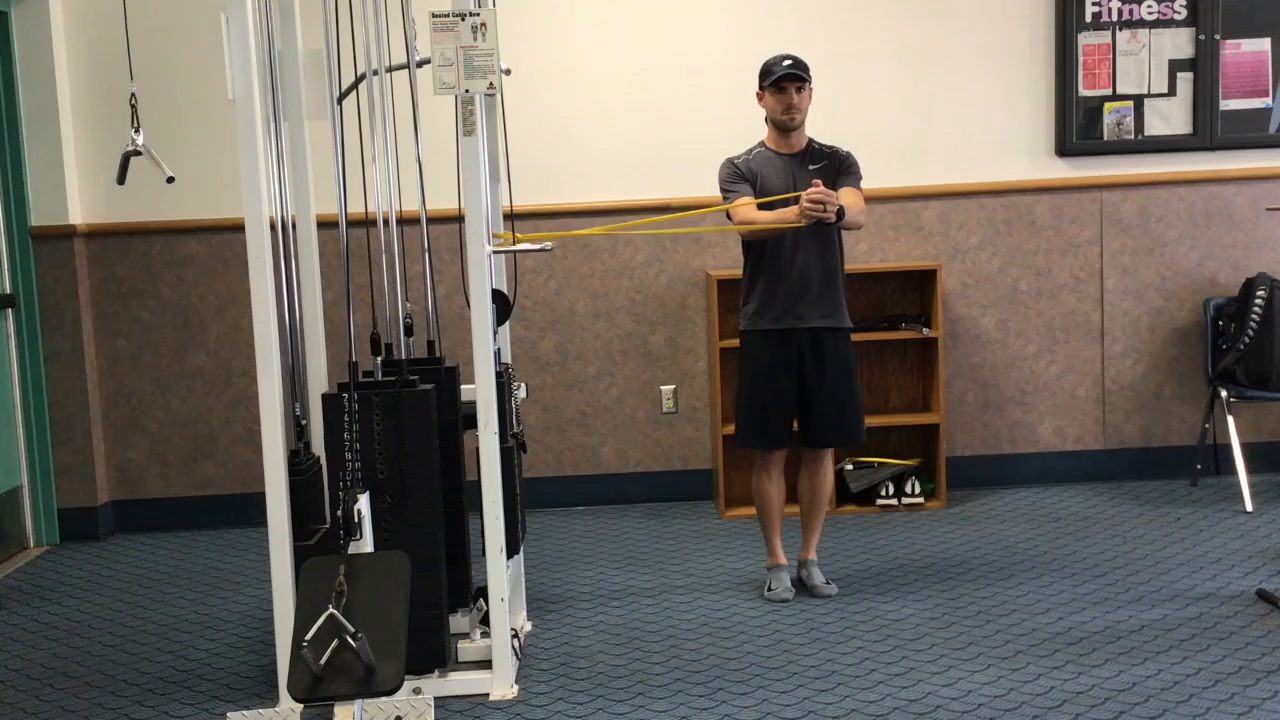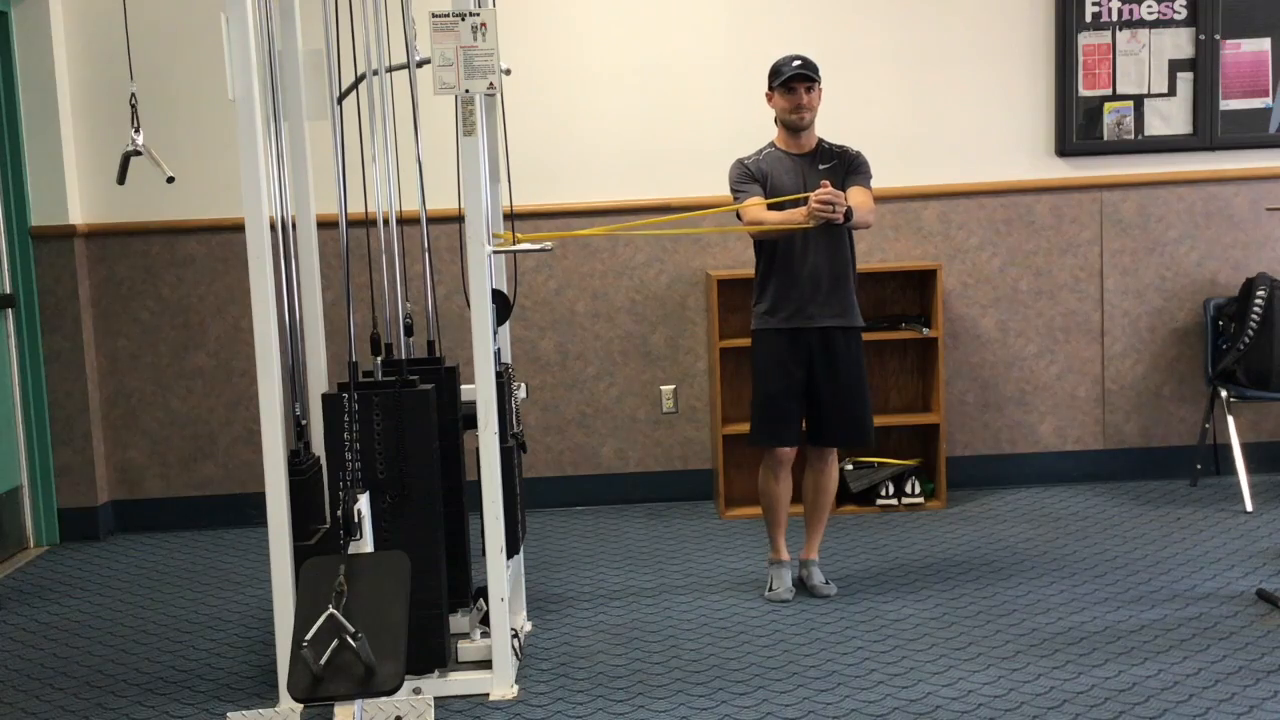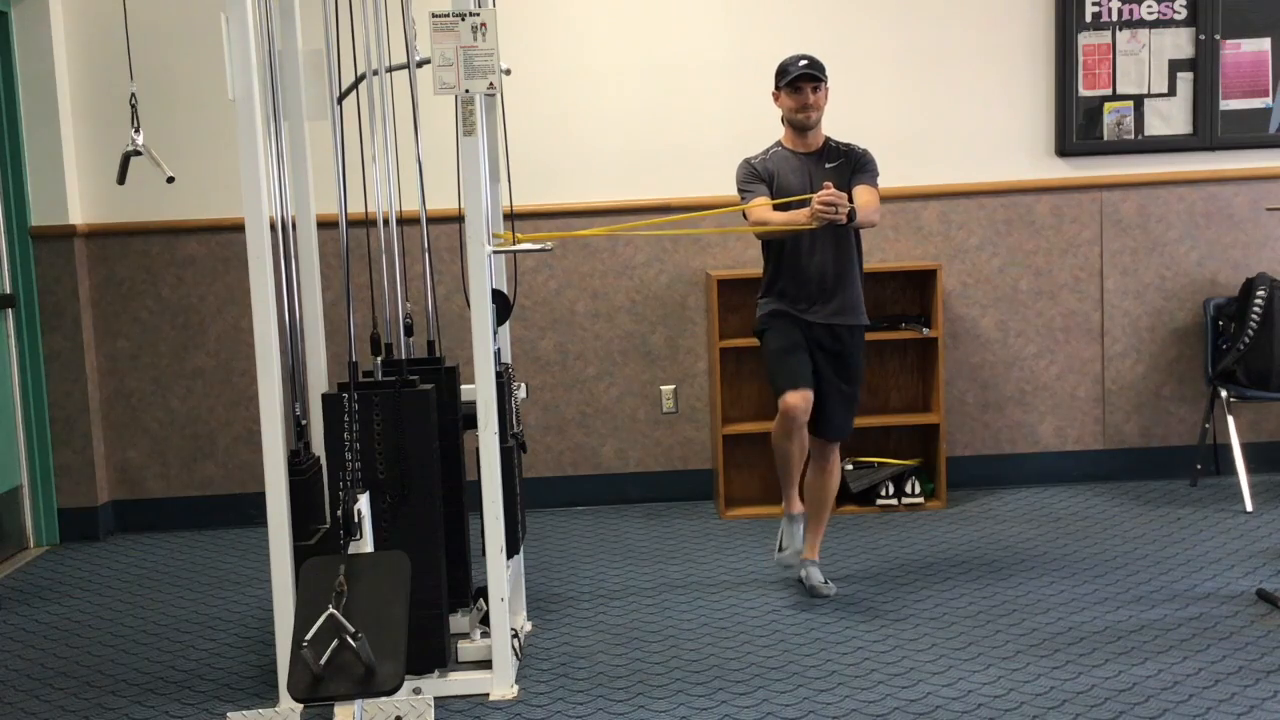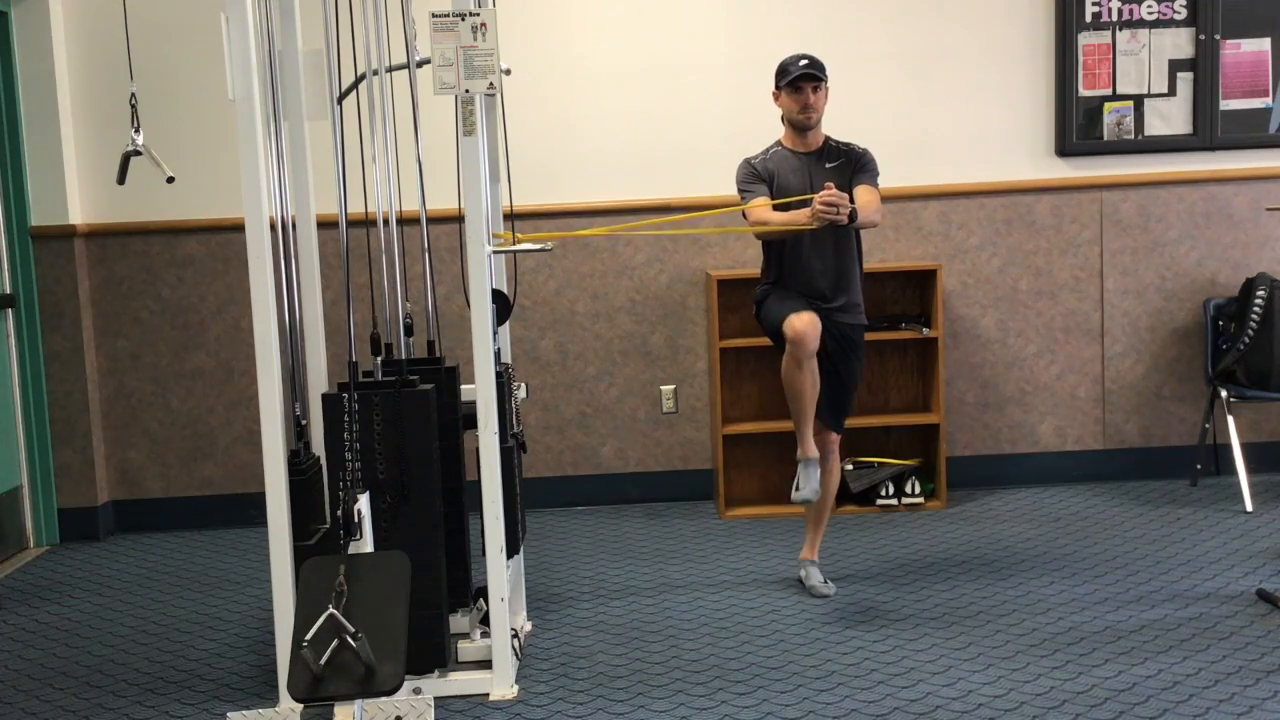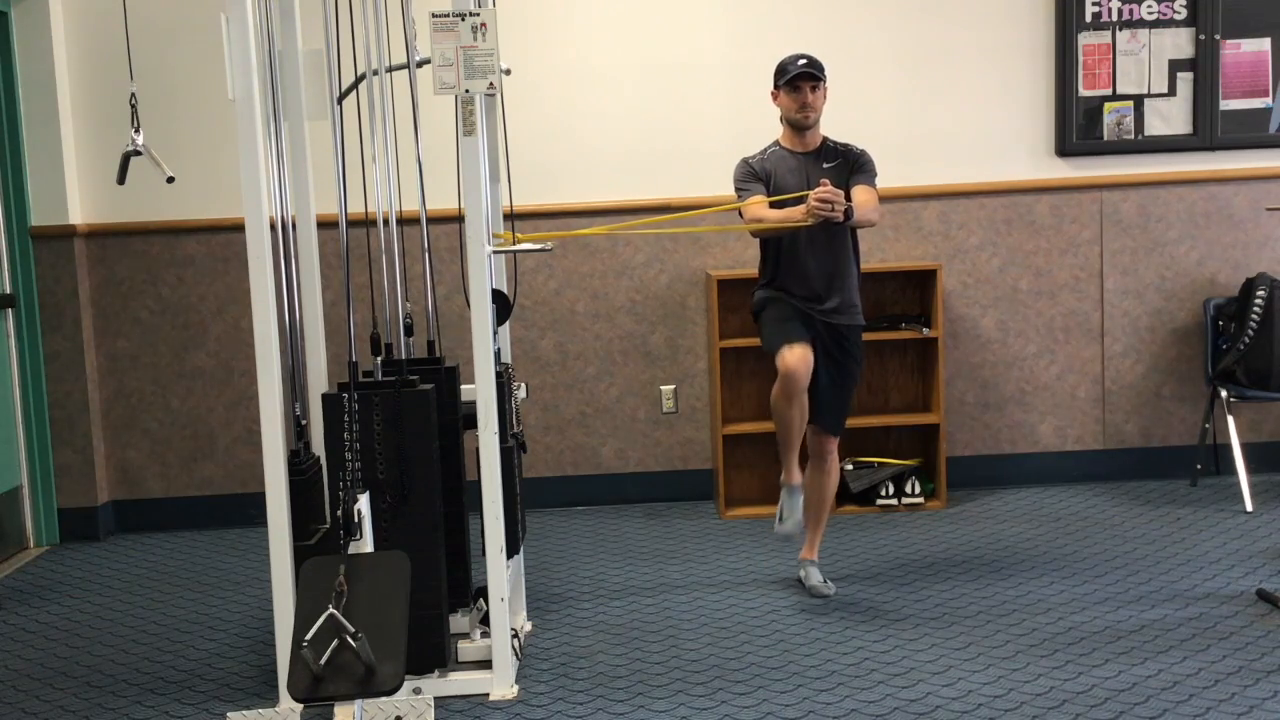
dt=0.3s
person 1, frame 1
left shoulder: (838, 161)
right shoulder: (740, 167)
left elbow: (858, 215)
right elbow: (747, 222)
left wrist: (834, 210)
right wrist: (796, 212)
left hip: (827, 324)
right hip: (767, 327)
left knee: (820, 448)
right knee: (769, 452)
left ankle: (809, 558)
right ankle: (776, 561)
person 1, frame 2
left shoulder: (848, 161)
right shoulder: (750, 168)
left elbow: (866, 214)
right elbow: (756, 222)
left wrist: (842, 210)
right wrist: (804, 212)
left hip: (837, 323)
right hip: (778, 325)
left knee: (826, 447)
right knee: (779, 450)
left ankle: (810, 558)
right ankle: (779, 559)
person 1, frame 3
left shoulder: (855, 159)
right shoulder: (757, 167)
left elbow: (871, 213)
right elbow: (762, 223)
left wrist: (846, 211)
right wrist: (809, 214)
left hip: (842, 317)
right hip: (784, 310)
left knee: (828, 441)
right knee: (795, 407)
left ankle: (810, 556)
right ankle: (791, 508)
person 1, frame 4
left shoulder: (856, 159)
right shoulder: (757, 167)
left elbow: (873, 213)
right elbow: (761, 223)
left wrist: (847, 212)
right wrist: (810, 214)
left hip: (844, 311)
right hip: (785, 300)
left knee: (831, 438)
right knee: (805, 332)
left ankle: (809, 557)
right ankle: (805, 454)
person 1, frame 5
left shoulder: (853, 160)
right shoulder: (755, 167)
left elbow: (870, 213)
right elbow: (757, 220)
left wrist: (843, 208)
right wrist: (804, 211)
left hip: (840, 312)
right hip: (782, 301)
left knee: (826, 440)
right knee: (796, 365)
left ankle: (810, 557)
right ankle: (791, 477)
